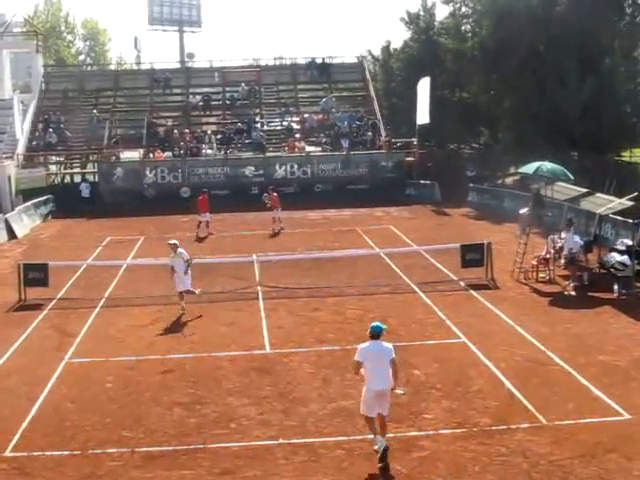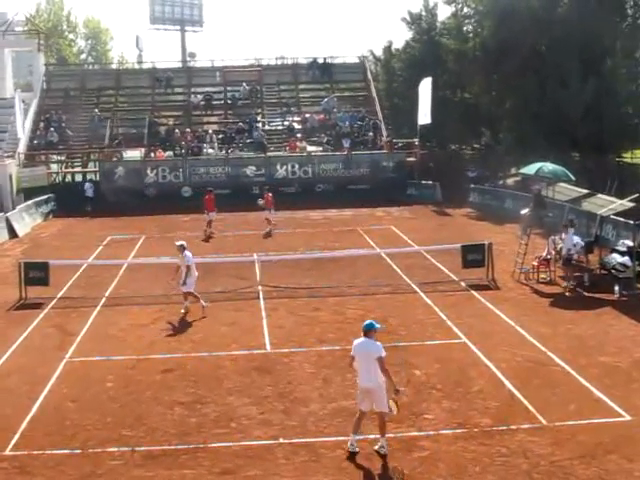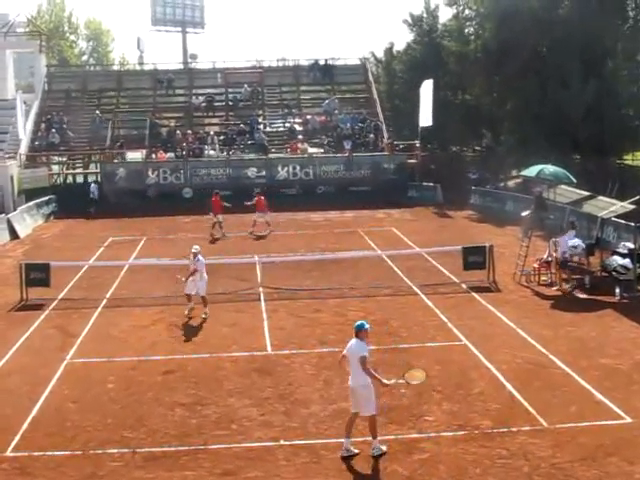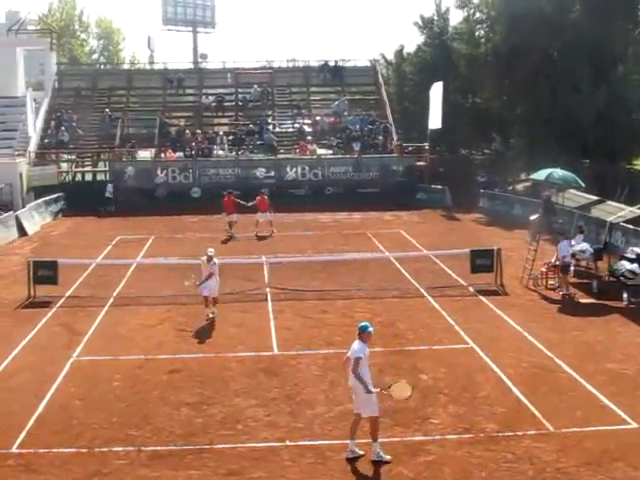
dt=0.3s
person 1, frame 1
left shoulder: (363, 349)
right shoulder: (388, 348)
left elbow: (356, 371)
right elbow: (395, 370)
right wrist: (394, 384)
left hip: (371, 388)
right hip: (386, 387)
left knee: (368, 417)
right knee: (382, 416)
left ankle: (381, 442)
right ankle: (381, 444)
person 1, frame 2
left shoulder: (356, 343)
right shoulder: (376, 346)
left elbow: (352, 364)
right elbow: (383, 368)
right wrist: (393, 386)
left hip: (362, 384)
right hip: (377, 384)
left knee: (361, 412)
right knee: (381, 414)
left ankle: (352, 444)
right ankle: (382, 445)
person 1, frame 3
left shoulder: (351, 344)
right shoulder: (361, 346)
left elbow: (341, 360)
right elbow: (365, 368)
right wrist: (380, 380)
left hip: (354, 384)
right hip: (363, 385)
left knee: (354, 415)
right knee: (372, 416)
left ankle: (346, 448)
right ankle: (375, 447)
person 1, frame 4
left shoulder: (357, 345)
right shoulder: (360, 348)
left elbow: (346, 362)
right elbow: (354, 370)
right wrist: (366, 386)
left hip: (358, 386)
right hip: (363, 386)
left knee: (358, 416)
right knee: (374, 418)
left ankle: (351, 449)
right ankle: (376, 453)
